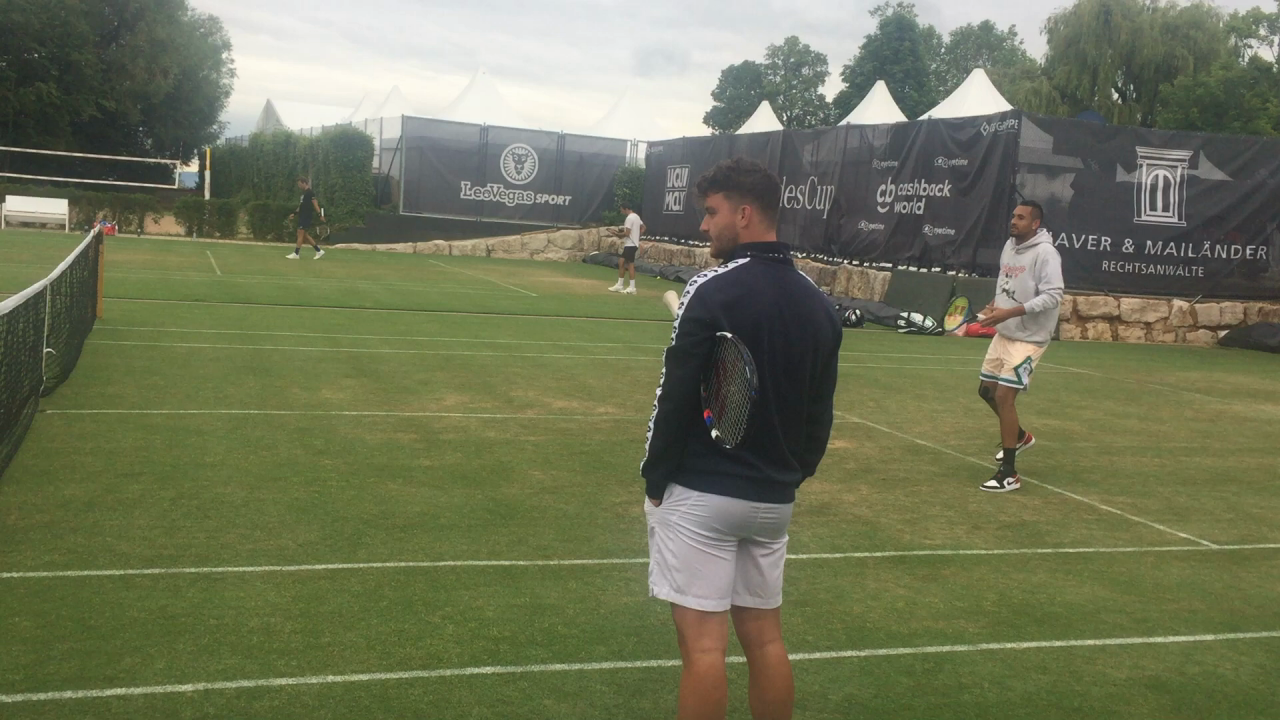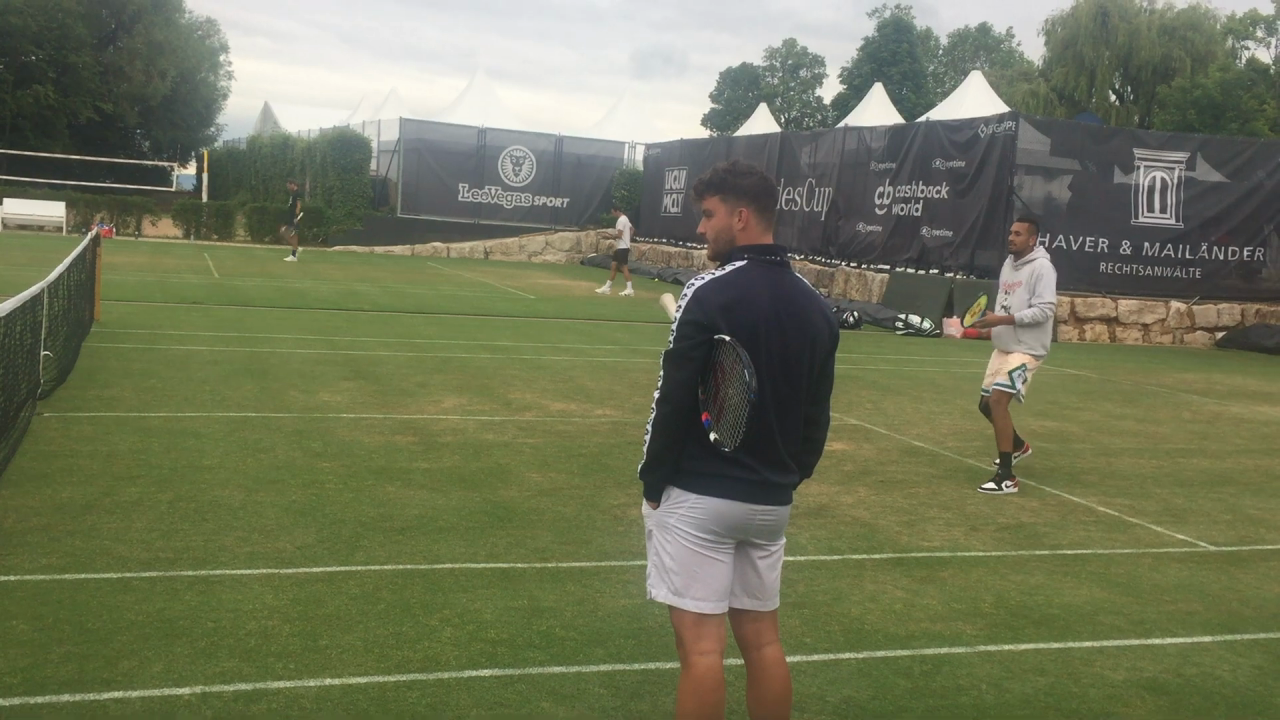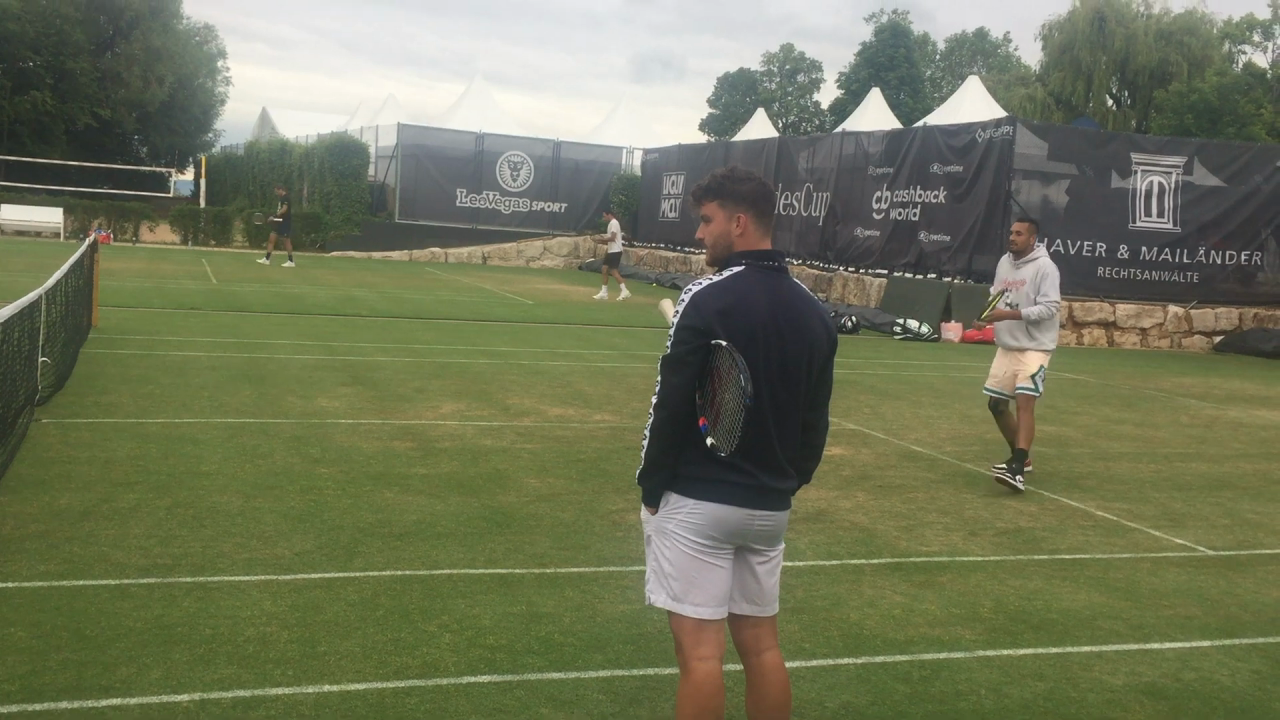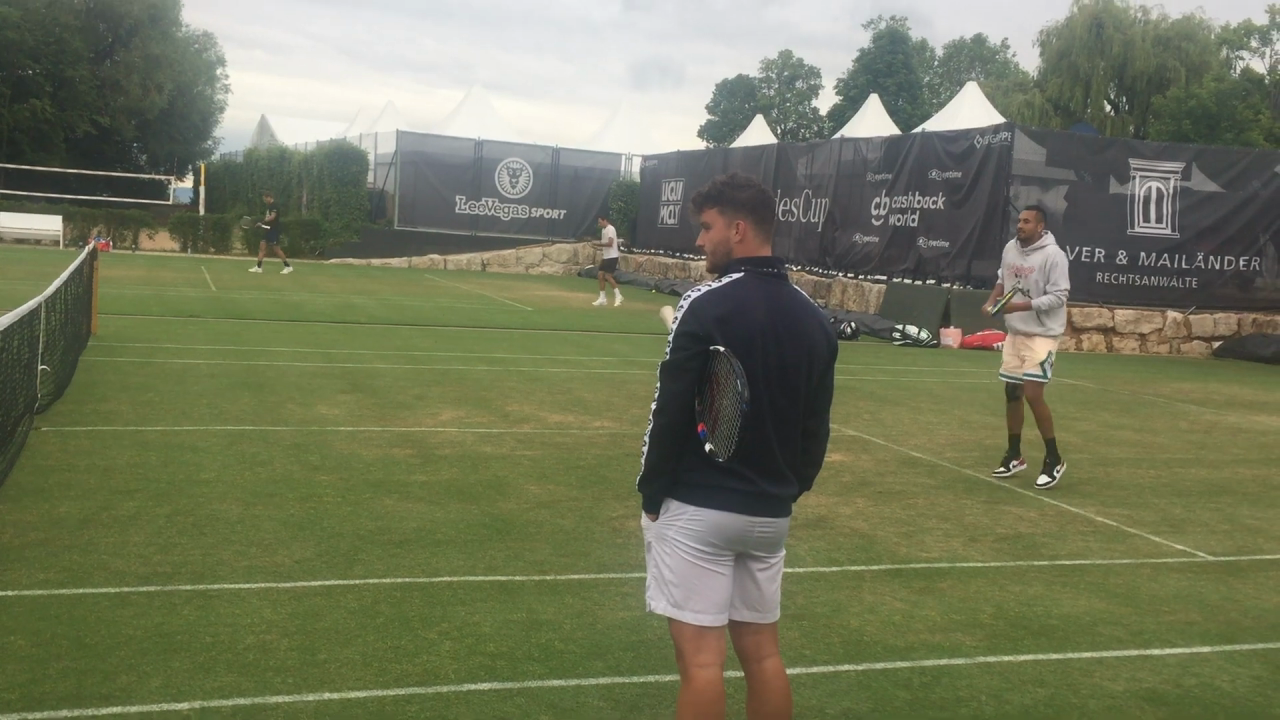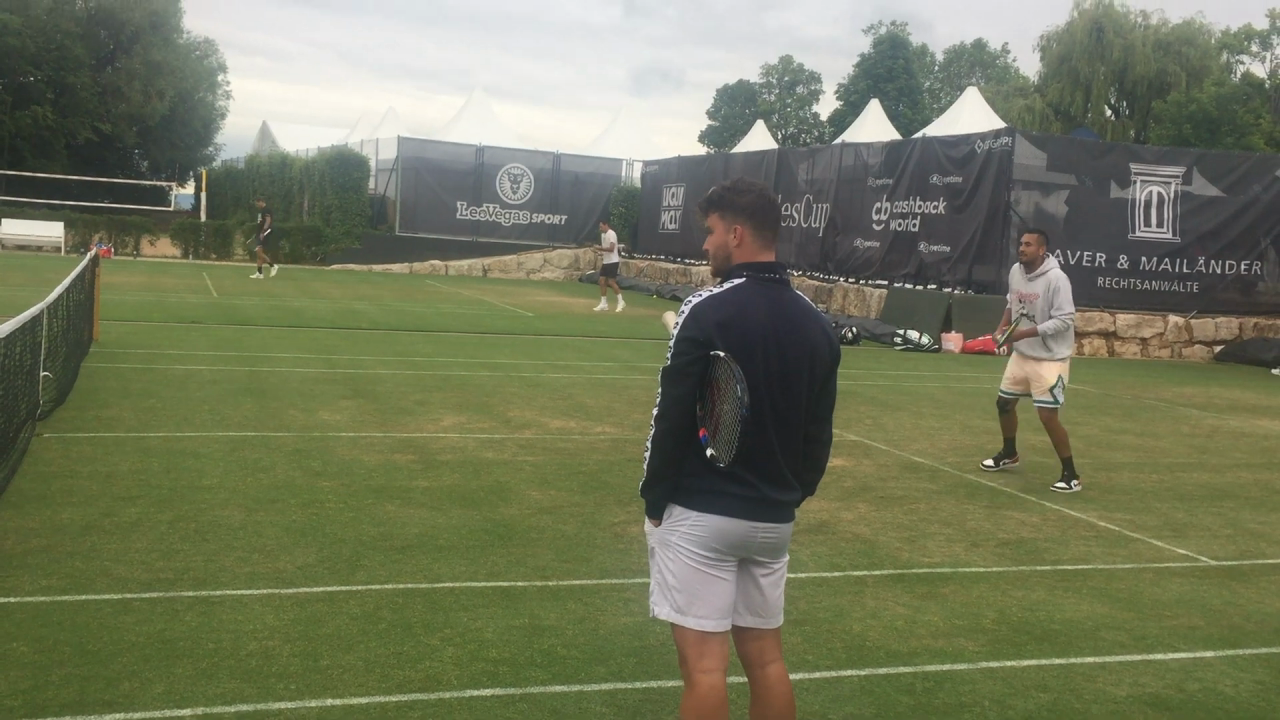
dt=0.2s
person 1, frame 1
left shoulder: (713, 292)
right shoulder: (817, 304)
left elbow: (676, 397)
right elbow: (820, 413)
left wrist: (655, 479)
left hip: (700, 493)
right hip: (773, 499)
left knee: (702, 642)
right knee: (765, 636)
person 1, frame 2
left shoulder: (710, 294)
right shoulder: (815, 306)
left elbow: (674, 400)
right elbow: (816, 415)
left wrist: (653, 482)
left hip: (698, 495)
right hip: (771, 501)
left knee: (700, 645)
right knee: (762, 639)
person 1, frame 3
left shoulder: (708, 299)
right shoulder: (812, 311)
left elbow: (671, 404)
right elbow: (816, 420)
left wrist: (651, 487)
left hip: (697, 502)
right hip: (769, 506)
left knee: (699, 650)
right knee: (761, 643)
person 1, frame 4
left shoulder: (707, 306)
right shoulder: (813, 318)
left elbow: (671, 411)
right elbow: (816, 427)
left wrist: (651, 493)
left hip: (697, 509)
right hip: (770, 513)
left knee: (700, 657)
right knee: (762, 650)
person 1, frame 5
left shoulder: (708, 311)
right shoulder: (816, 324)
left elbow: (672, 417)
right elbow: (819, 433)
left wrist: (654, 498)
left hip: (700, 514)
right hip: (773, 519)
left knee: (703, 662)
right knee: (765, 656)
person 2, frame 1
left shoulder: (1045, 253)
right shoulder: (1009, 246)
left elbow: (1053, 296)
left wrist: (1011, 312)
right wrist: (994, 307)
left hip: (1029, 339)
right hip: (1003, 335)
left knee: (1003, 396)
right knee: (987, 390)
left ankle: (1008, 473)
right ankle: (1019, 436)
person 2, frame 2
left shoulder: (1042, 268)
right shoulder: (1008, 264)
left elbow: (1043, 311)
left wrist: (1001, 320)
right wrist: (989, 318)
left hip: (1026, 351)
right hip: (1002, 349)
left knee: (1000, 403)
right knee: (986, 404)
left ankle: (1006, 477)
right ankle: (1018, 445)
person 2, frame 3
left shoulder: (1044, 267)
right shoulder: (1004, 262)
left elbow: (1048, 308)
left wrist: (1008, 315)
right wrist: (988, 315)
left hip: (1034, 348)
right hip: (1006, 348)
left knee: (1024, 404)
right knee: (996, 404)
left ankle: (1018, 473)
right ankle: (1019, 459)
person 2, frame 4
left shoulder: (1053, 255)
right shoulder: (1010, 248)
left elbow: (1058, 297)
left wrist: (1022, 306)
right wrist: (991, 300)
left hip: (1042, 335)
right hip: (1015, 333)
left knee: (1033, 395)
right knee: (1012, 393)
left ankle: (1053, 460)
right ankle: (1014, 456)
person 2, frame 5
left shoulder: (1056, 279)
right shoulder: (1015, 272)
left elbow: (1065, 321)
left wrist: (1028, 332)
right wrist: (1002, 326)
left hip: (1051, 358)
right hip: (1022, 354)
left knee: (1048, 417)
right knee: (1004, 404)
left ankle: (1070, 473)
right ankle: (1009, 454)
